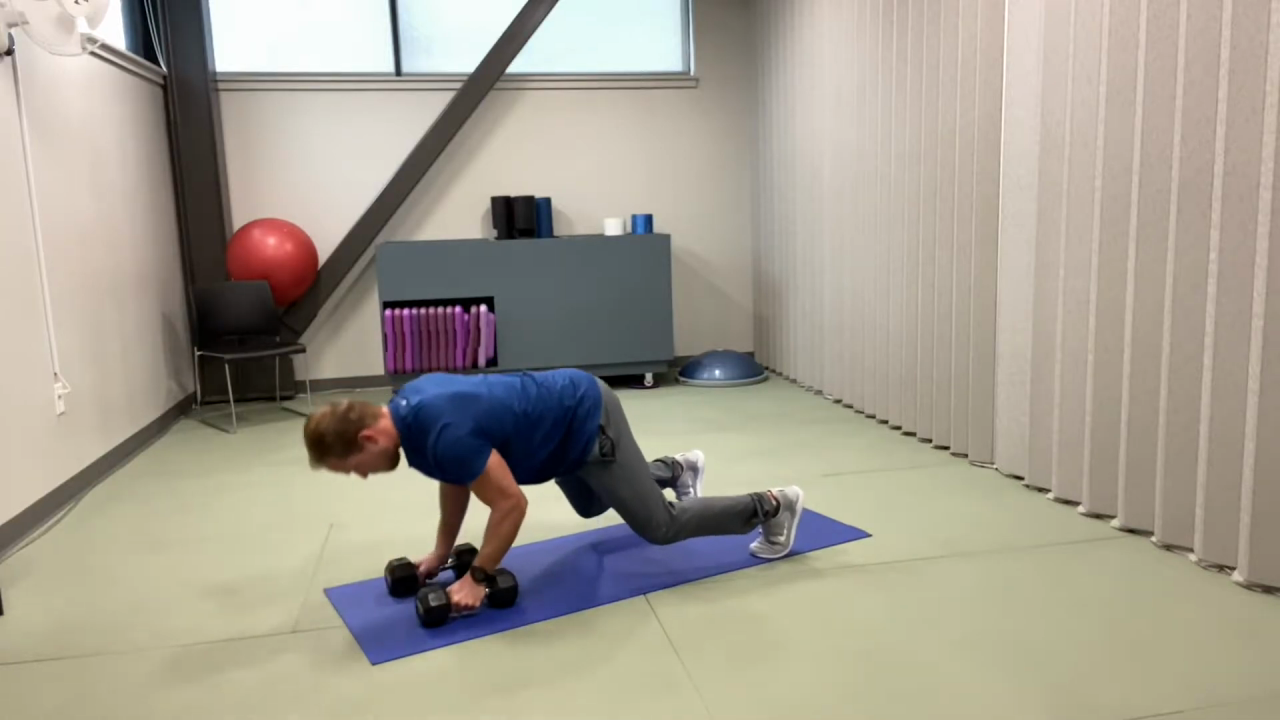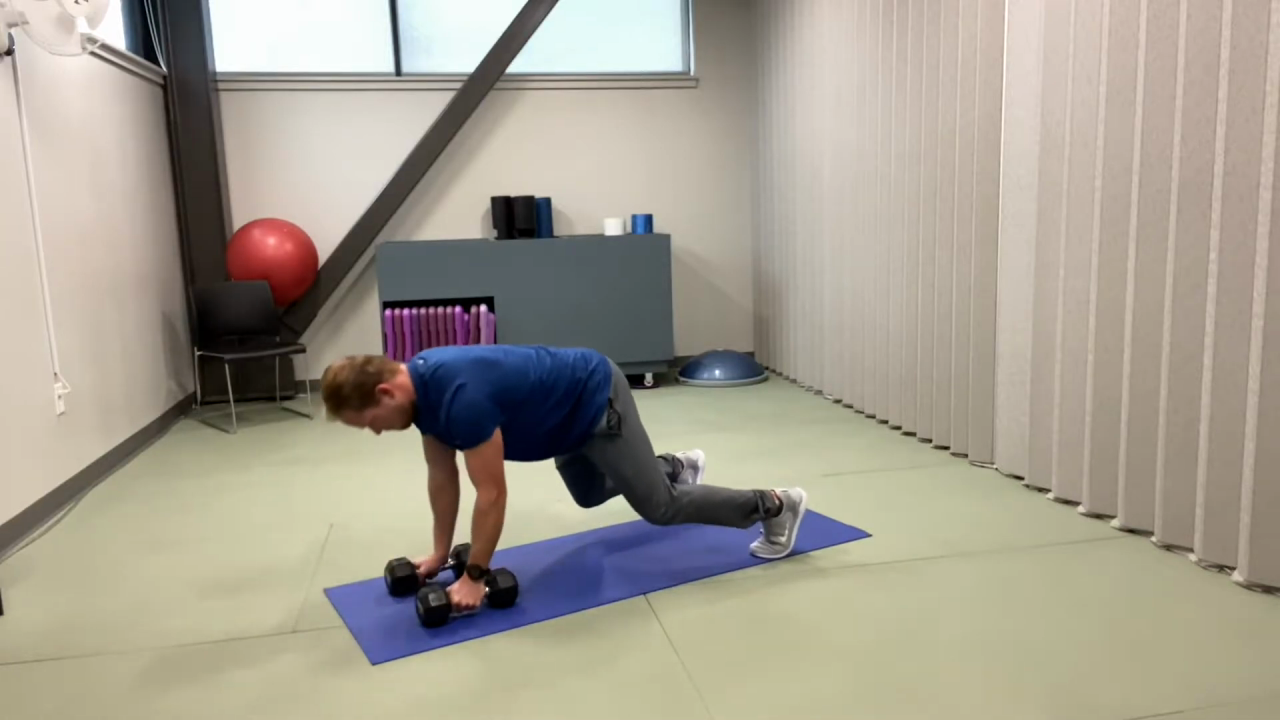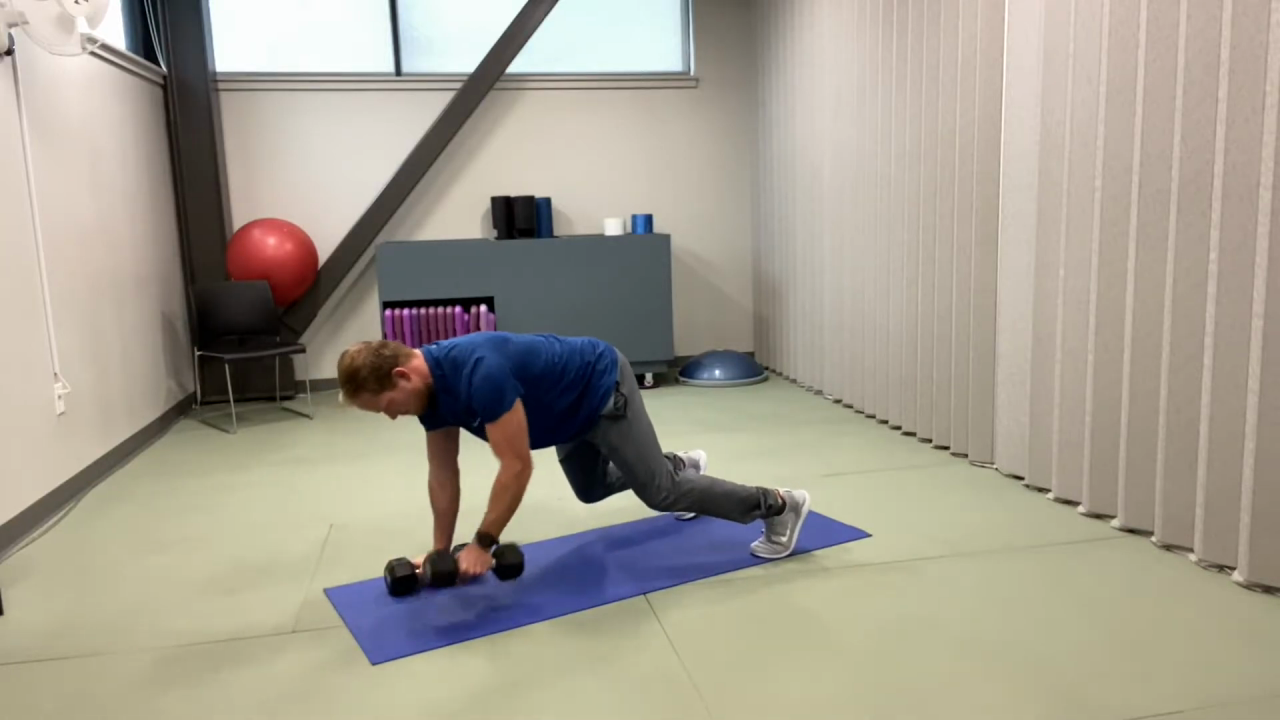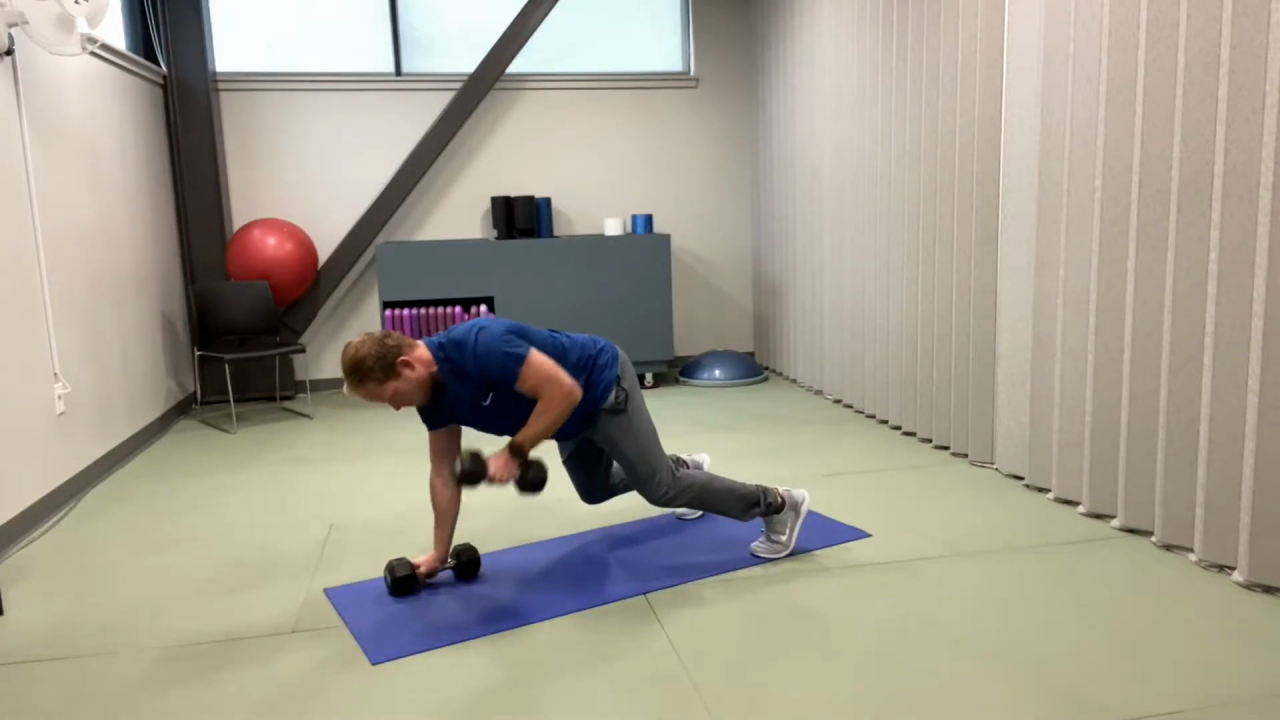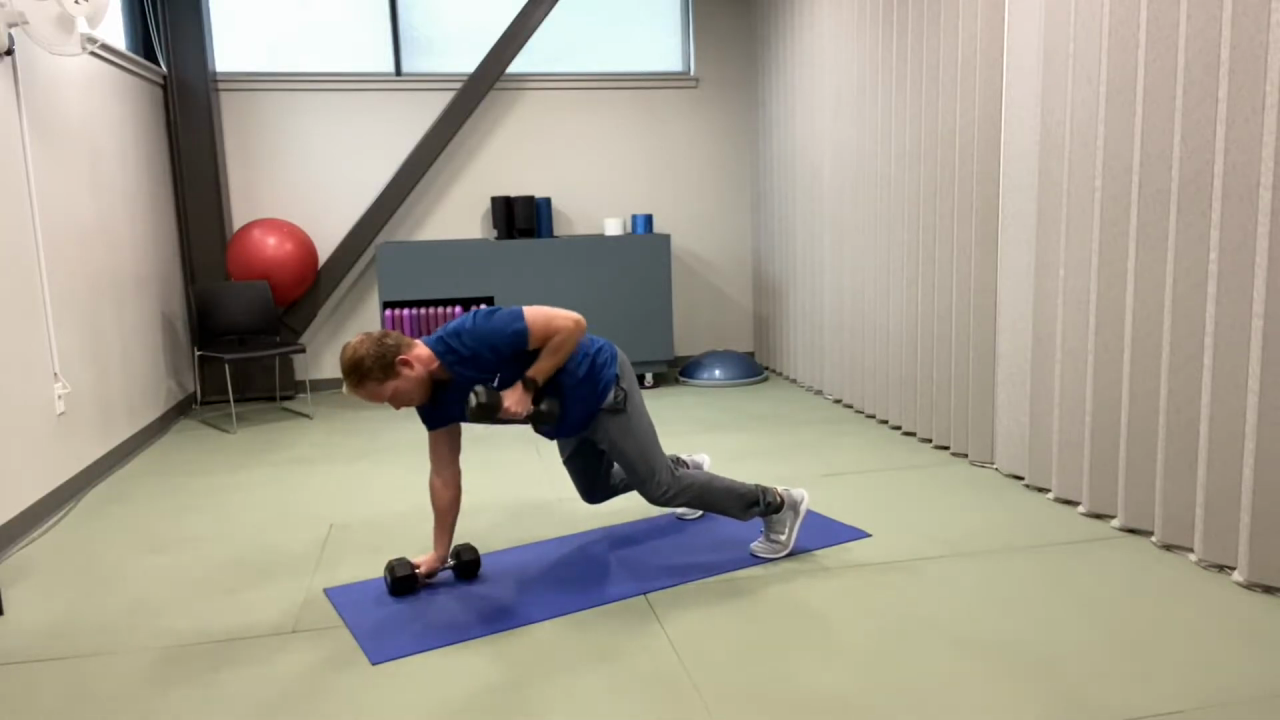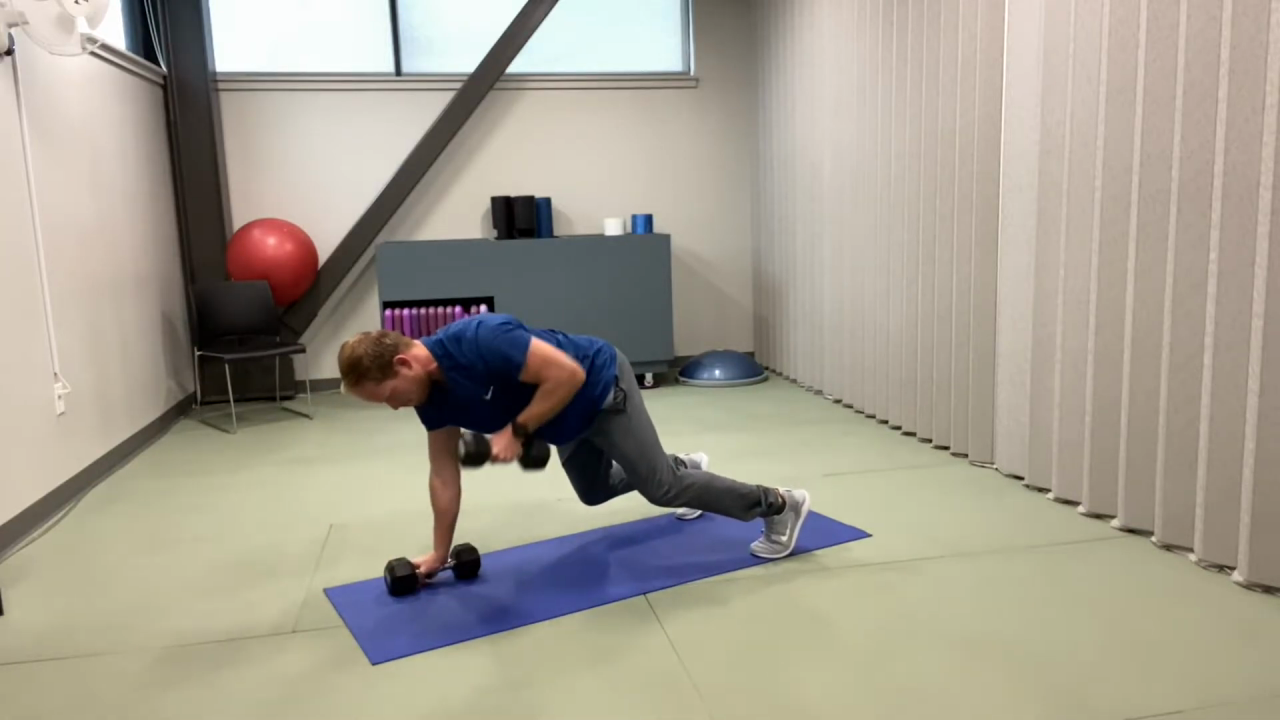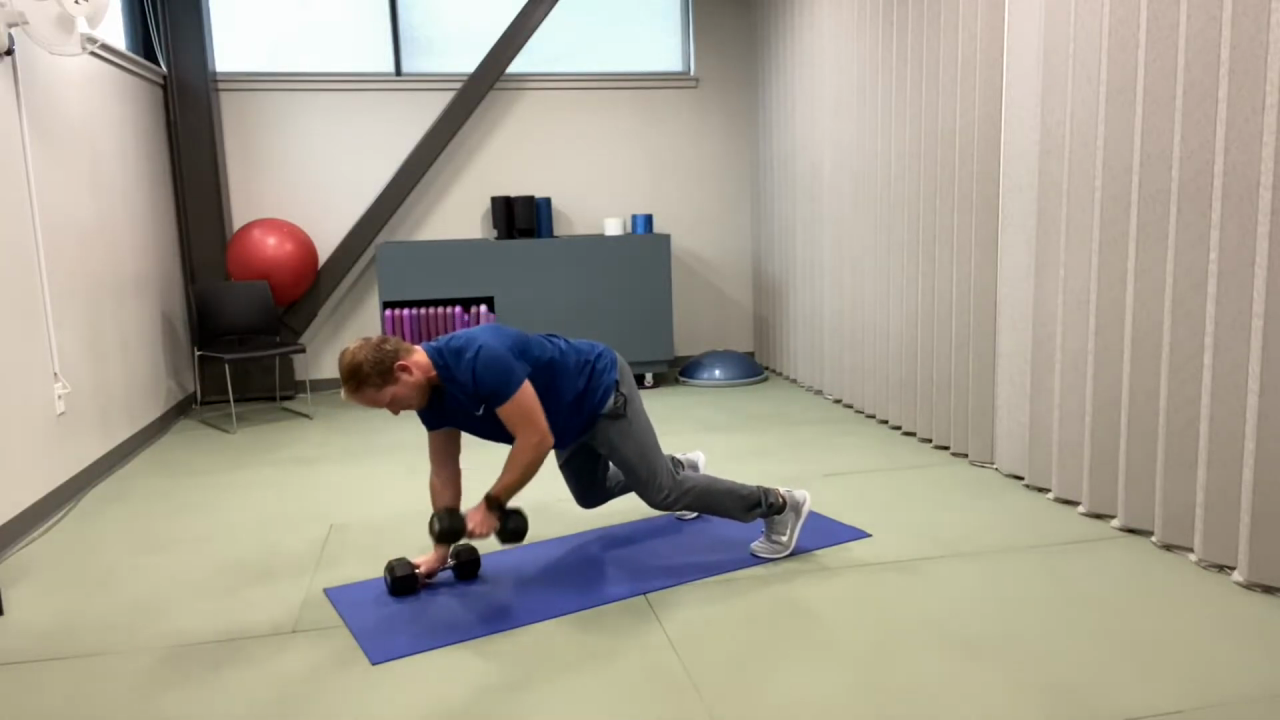
dt=0.2s
person 1, frame 1
left shoulder: (442, 434)
right shoulder: (407, 407)
left elbow: (511, 503)
right elbow: (458, 478)
left wrist: (477, 578)
right wrist: (441, 553)
left hip: (586, 419)
right hip: (566, 404)
left knee: (659, 524)
right knee: (592, 504)
left ankle: (772, 505)
right ankle: (676, 469)
person 1, frame 2
left shoulder: (459, 395)
right shoulder: (421, 382)
left elbow: (493, 494)
right elbow: (441, 474)
left wrist: (474, 576)
right wrist: (439, 552)
left hip: (595, 398)
right hip: (571, 404)
left knee: (659, 504)
right knee: (592, 494)
left ankle: (774, 505)
right ankle: (675, 465)
person 1, frame 3
left shoulder: (478, 371)
right shoulder: (433, 383)
left elbow: (516, 468)
right elbow: (443, 472)
left wrist: (483, 545)
right wrist: (440, 549)
left hip: (601, 385)
right hip: (574, 404)
left knee: (660, 491)
right knee: (592, 489)
left ankle: (777, 505)
right ankle: (681, 463)
person 1, frame 4
left shoulder: (482, 346)
right shoulder: (433, 385)
left elbow: (566, 392)
right elbow: (444, 471)
left wrist: (513, 454)
right wrist: (439, 552)
left hip: (601, 383)
right hip: (575, 406)
left knee: (659, 487)
right knee: (595, 490)
left ankle: (777, 504)
right ankle: (684, 465)
person 1, frame 5
left shoulder: (478, 333)
right shoulder: (433, 390)
left elbow: (572, 324)
right elbow: (445, 473)
left wrist: (526, 386)
right wrist: (439, 553)
left hip: (600, 383)
right hip: (566, 412)
left knee: (657, 486)
right knee: (597, 491)
left ankle: (776, 503)
right ankle: (685, 467)
person 1, frame 6
left shoulder: (479, 340)
right shoulder: (431, 390)
left elbow: (569, 373)
right elbow: (445, 474)
left wrist: (517, 431)
right wrist: (439, 553)
left hip: (599, 385)
right hip: (567, 413)
left knee: (660, 486)
right knee: (595, 491)
left ankle: (778, 503)
right ankle: (684, 465)
person 1, frame 7
left shoulder: (481, 356)
right shoulder: (432, 390)
left elbow: (537, 440)
right elbow: (445, 474)
left wrist: (491, 507)
right wrist: (440, 551)
left hip: (600, 389)
right hip: (572, 414)
left knee: (660, 491)
right knee: (593, 494)
left ankle: (778, 504)
right ankle: (681, 464)
